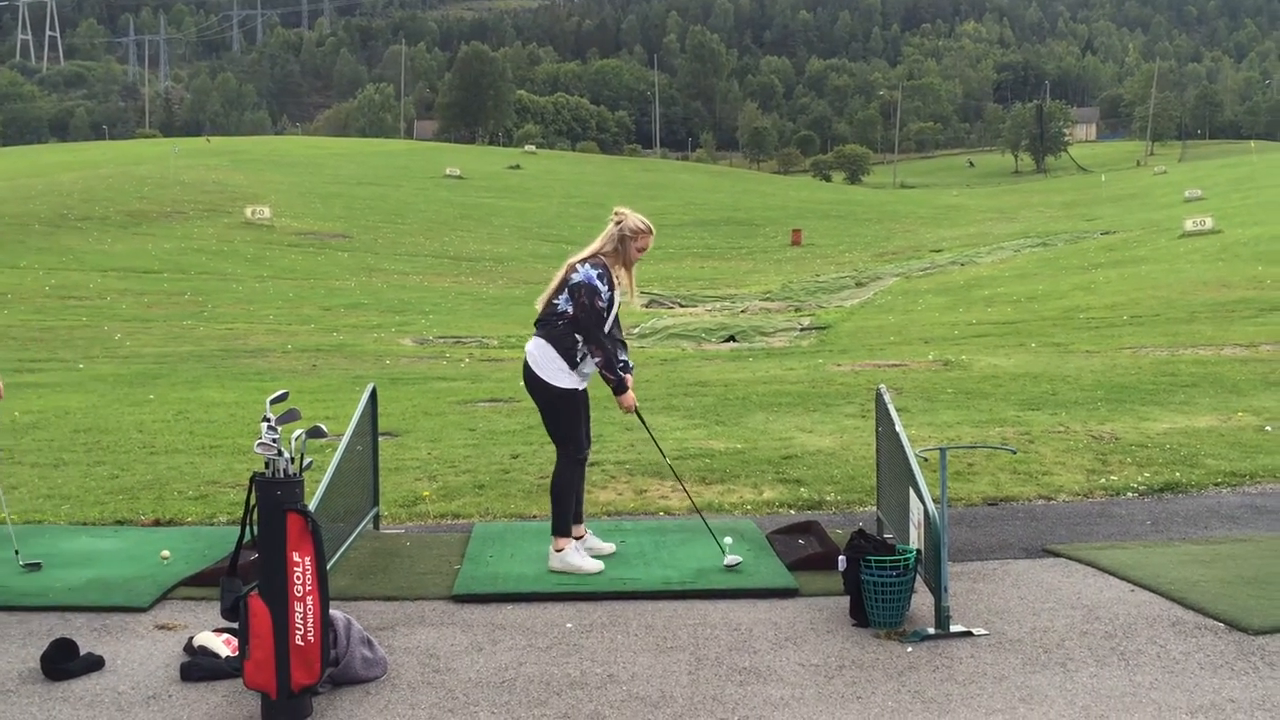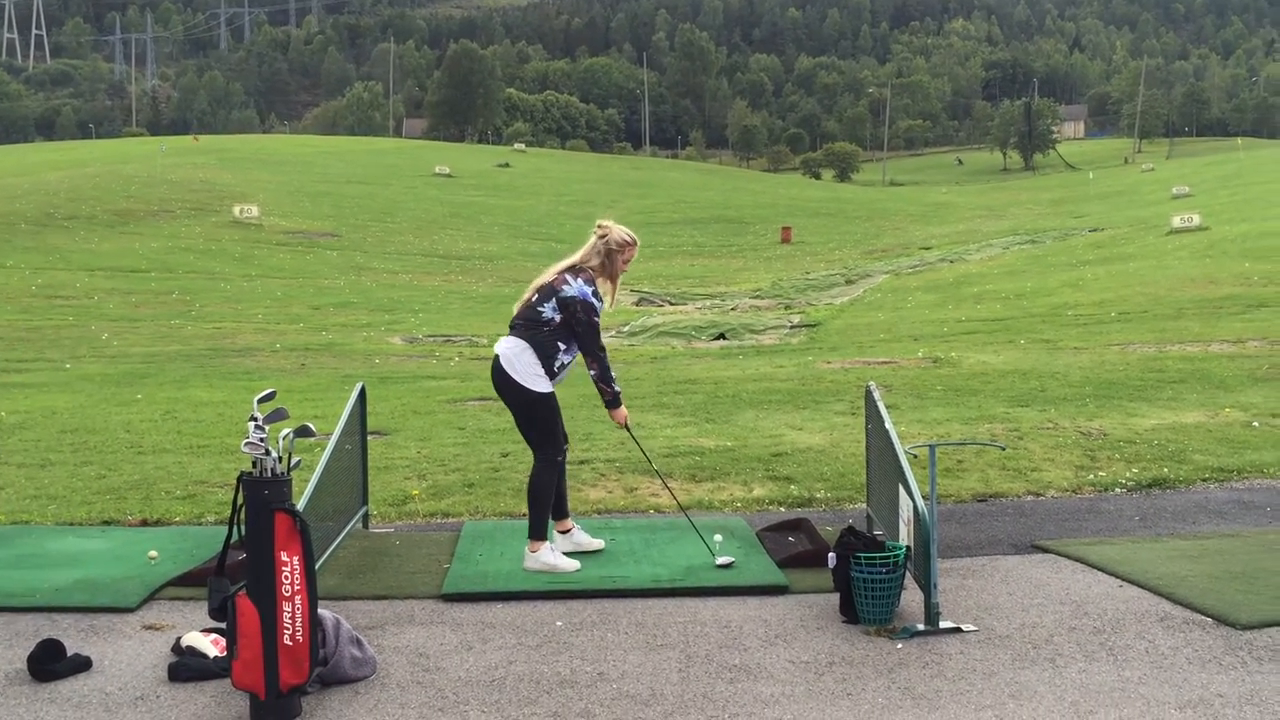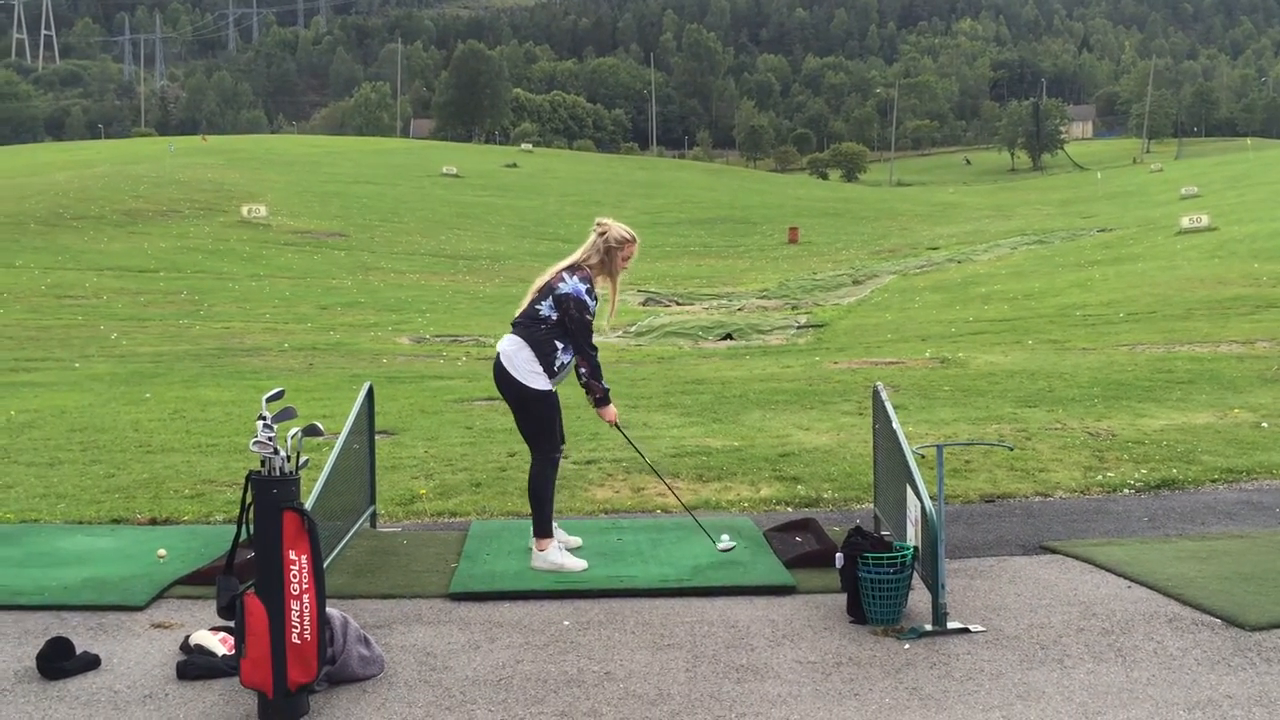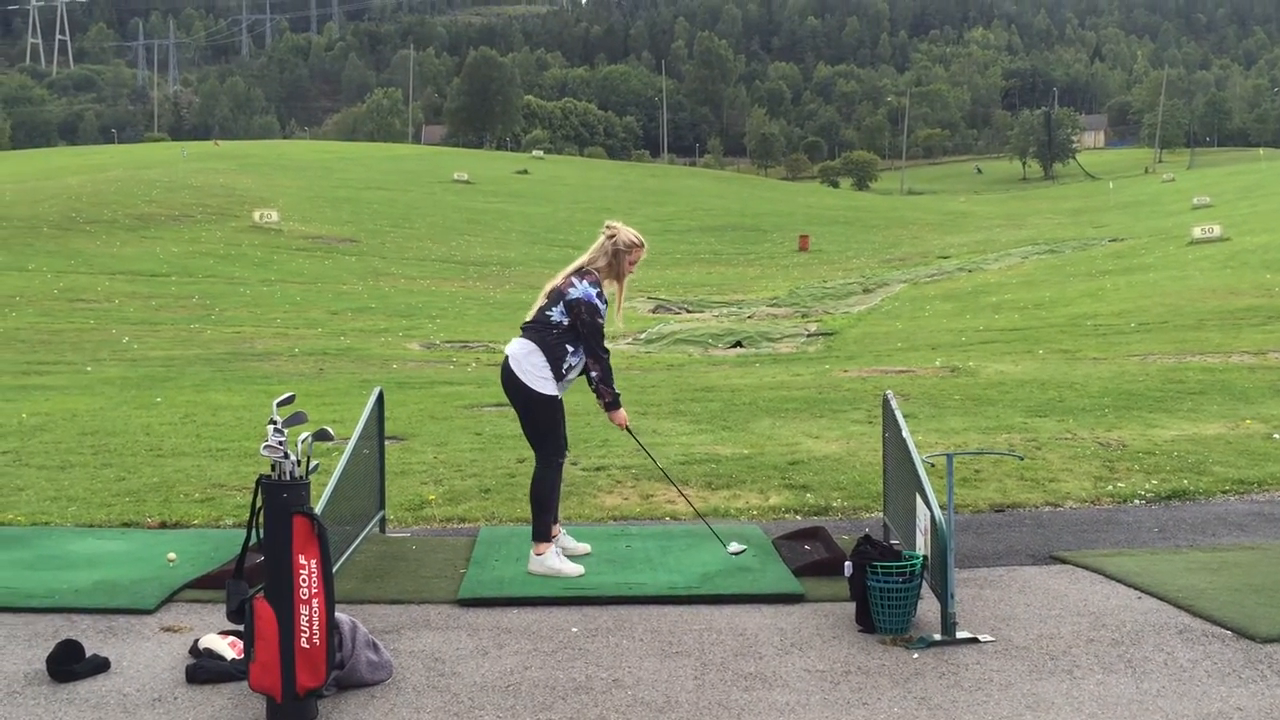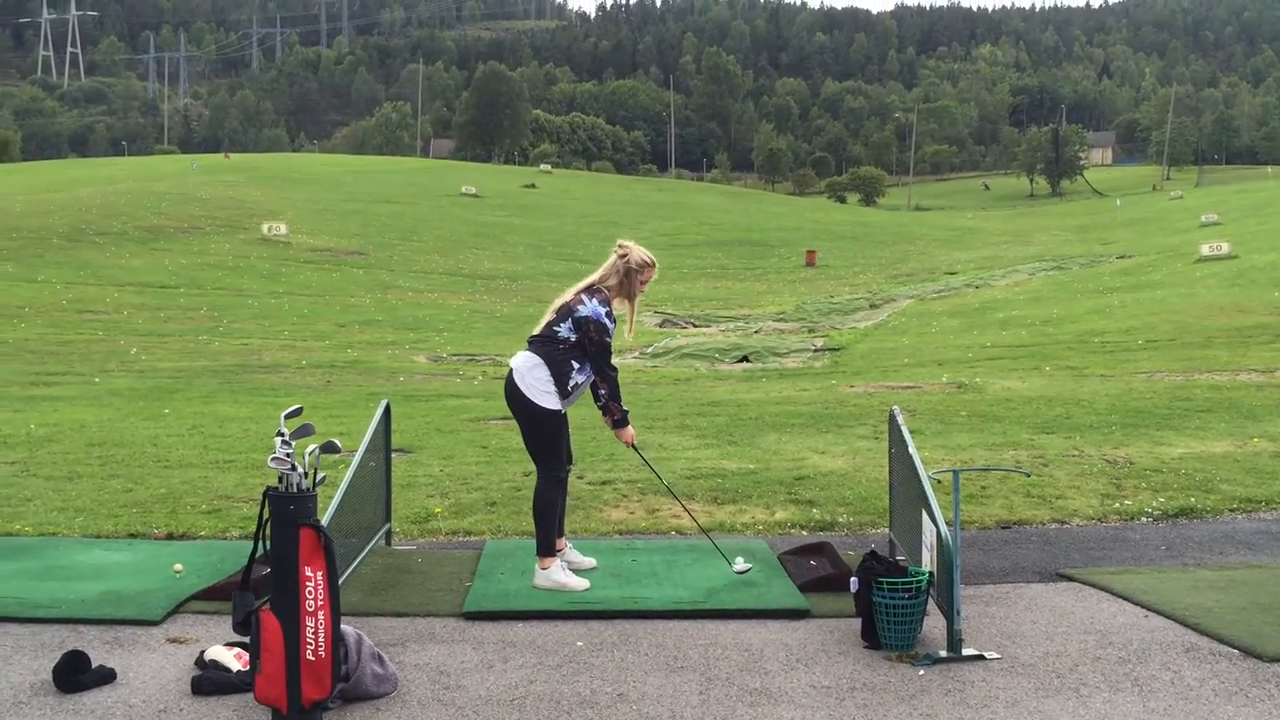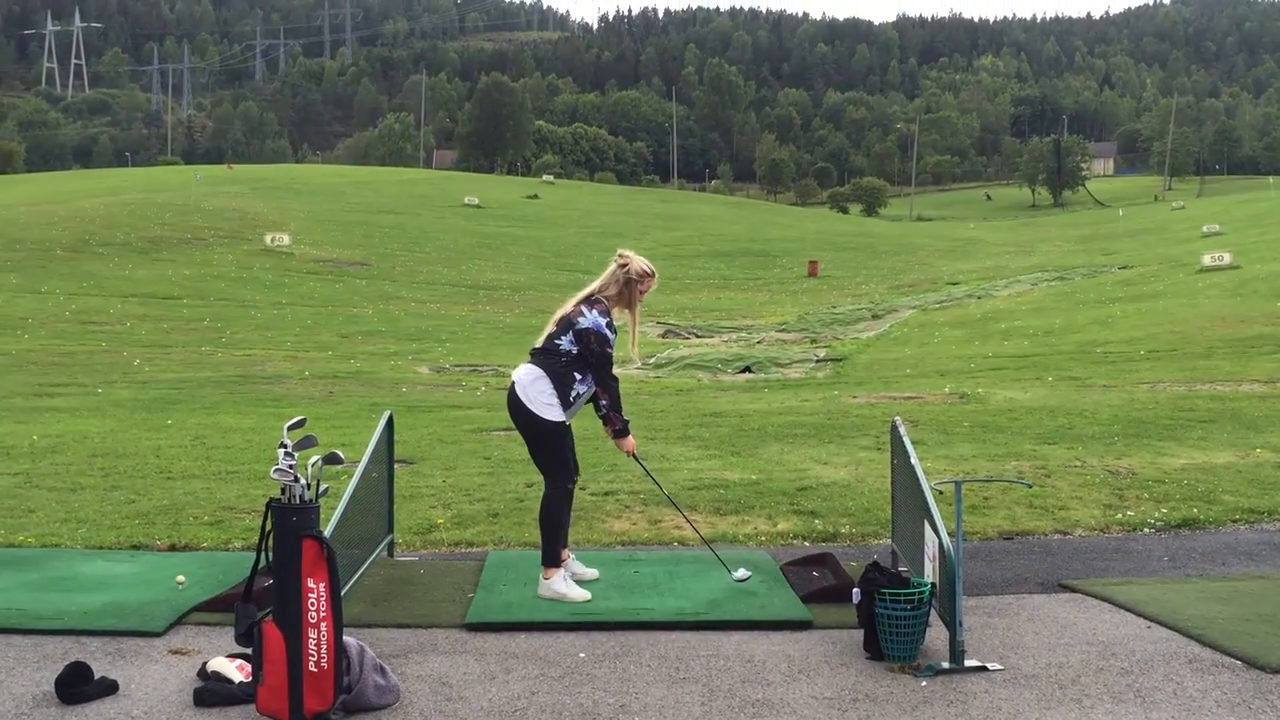
dt=0.4s
person 1, frame 1
left shoulder: (603, 273)
right shoulder: (593, 275)
left elbow: (610, 329)
right elbow: (595, 337)
left wrist: (625, 371)
right wrist: (619, 387)
left hip: (565, 371)
right hip: (550, 370)
left knee: (580, 450)
right knee: (570, 452)
left ankle: (577, 534)
right ankle: (561, 547)
person 1, frame 2
left shoulder: (574, 278)
right shoulder: (583, 290)
left elbow: (586, 346)
right elbow: (592, 351)
left wrist: (610, 391)
right wrist: (613, 402)
left hip: (516, 367)
right hip: (523, 372)
left knee: (557, 446)
right knee: (548, 453)
left ankle: (565, 531)
right ankle: (537, 548)
person 1, frame 3
left shoulder: (575, 278)
right shoulder: (577, 287)
left elbow: (576, 345)
right elbow: (584, 349)
left wrist: (594, 392)
right wrist: (602, 400)
left hip: (529, 369)
right hip: (524, 370)
left knee: (553, 447)
right knee: (545, 453)
left ankle: (545, 529)
right ankle: (544, 548)
person 1, frame 4
left shoulder: (583, 282)
right shoulder: (586, 291)
left elbow: (585, 348)
right elbow: (596, 351)
left wrist: (601, 393)
right wrist: (612, 403)
left hip: (530, 372)
right hip: (531, 375)
left knee: (556, 453)
right knee: (549, 457)
left ankle: (552, 534)
right ankle: (542, 553)
person 1, frame 5
left shoulder: (592, 299)
right shoulder: (596, 309)
left elbow: (593, 366)
right elbow: (603, 369)
left wrist: (608, 411)
right wrist: (620, 420)
left hip: (538, 386)
right hip: (535, 389)
left knee: (561, 467)
right knee: (551, 471)
left ankle: (559, 547)
right ankle: (546, 566)
person 1, frame 6
left shoulder: (591, 309)
right shoulder: (596, 320)
left elbow: (593, 376)
right elbow: (605, 379)
left wrist: (608, 420)
right wrist: (620, 430)
left hip: (536, 398)
right hip: (537, 402)
left knee: (567, 477)
right knee: (560, 482)
left ankle: (562, 558)
right ankle: (551, 576)
